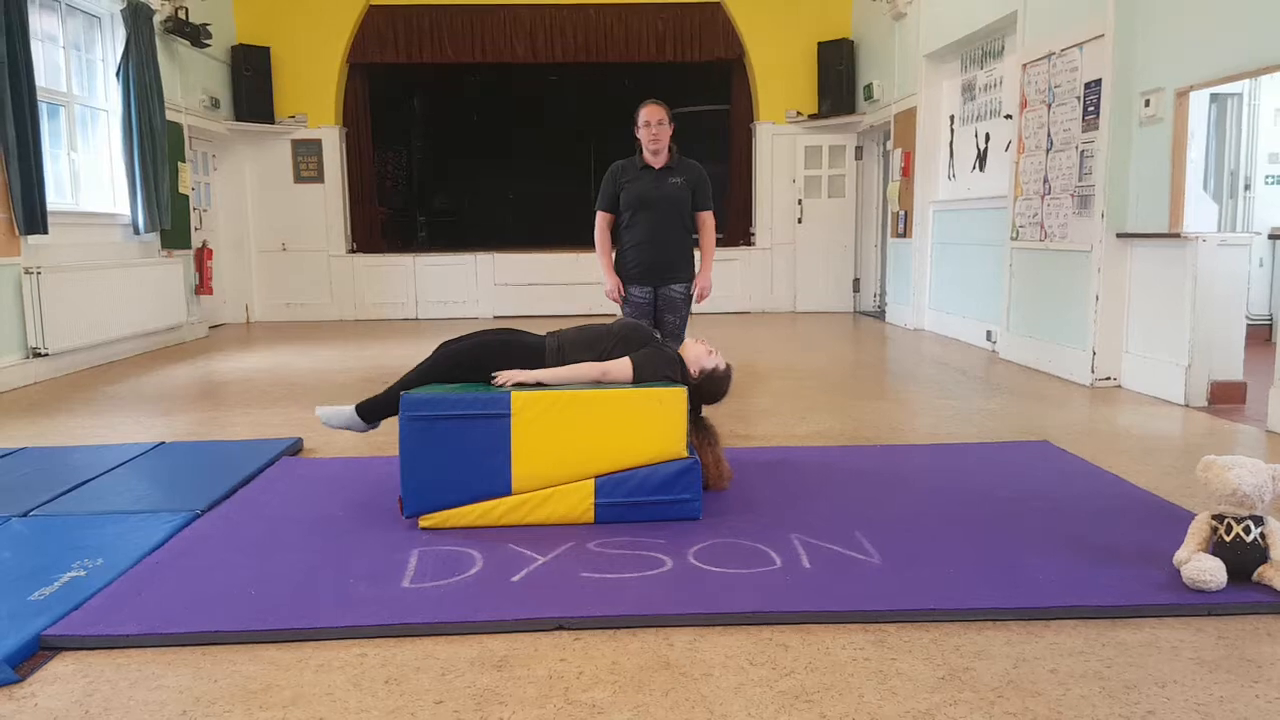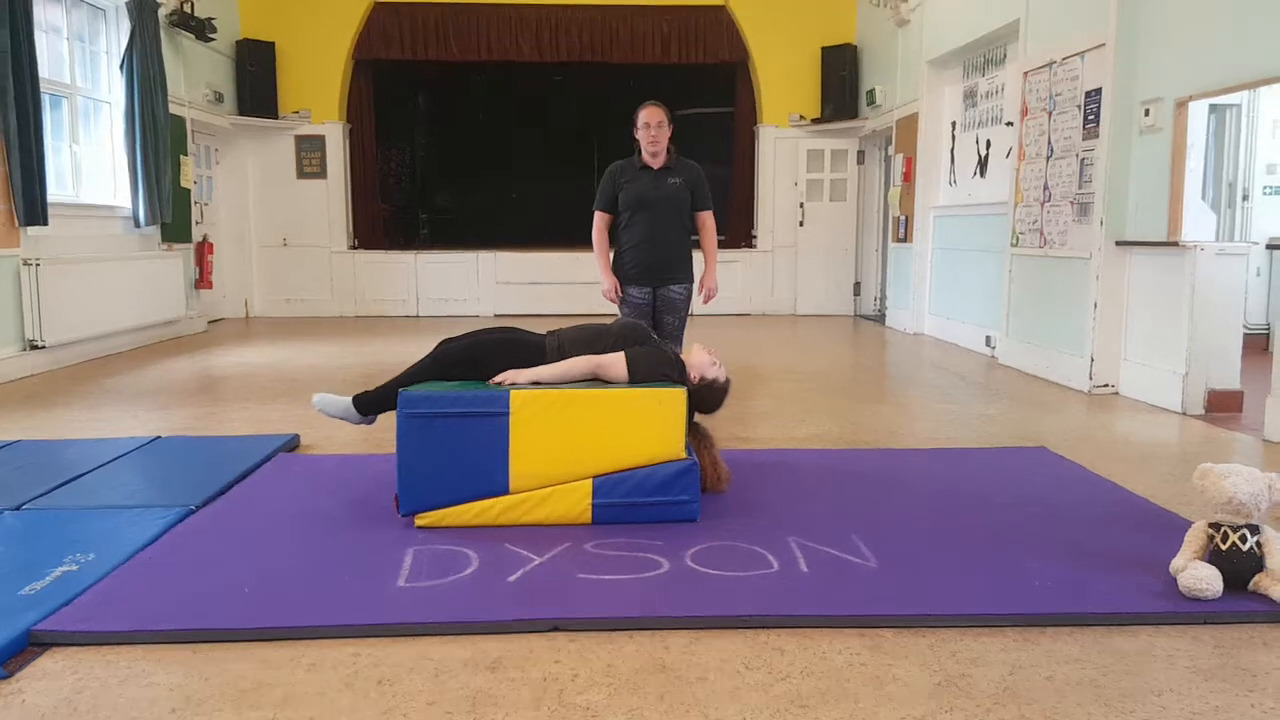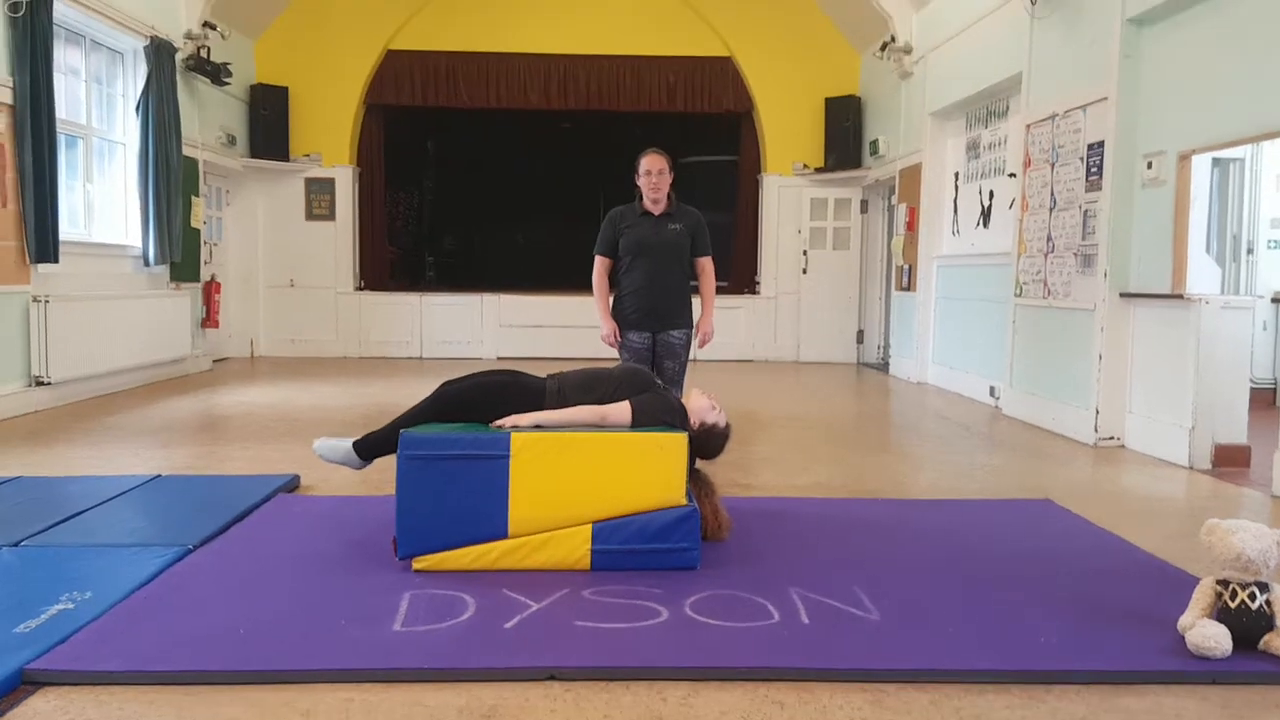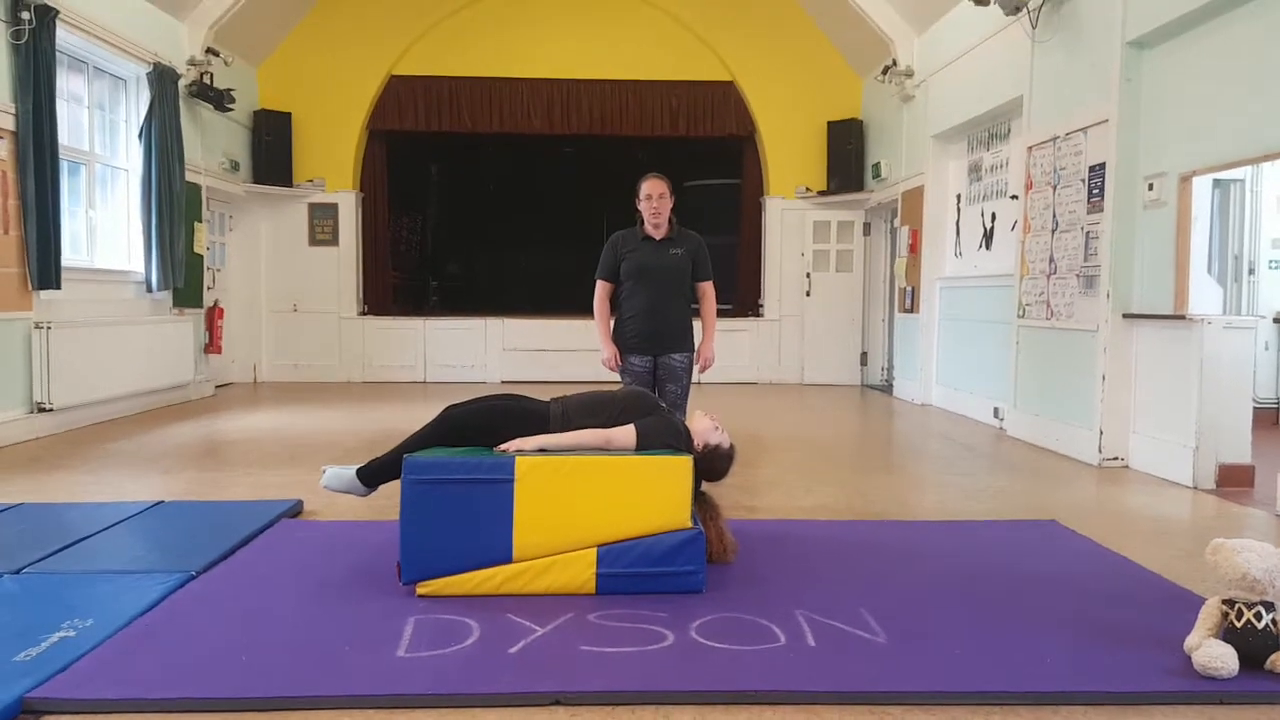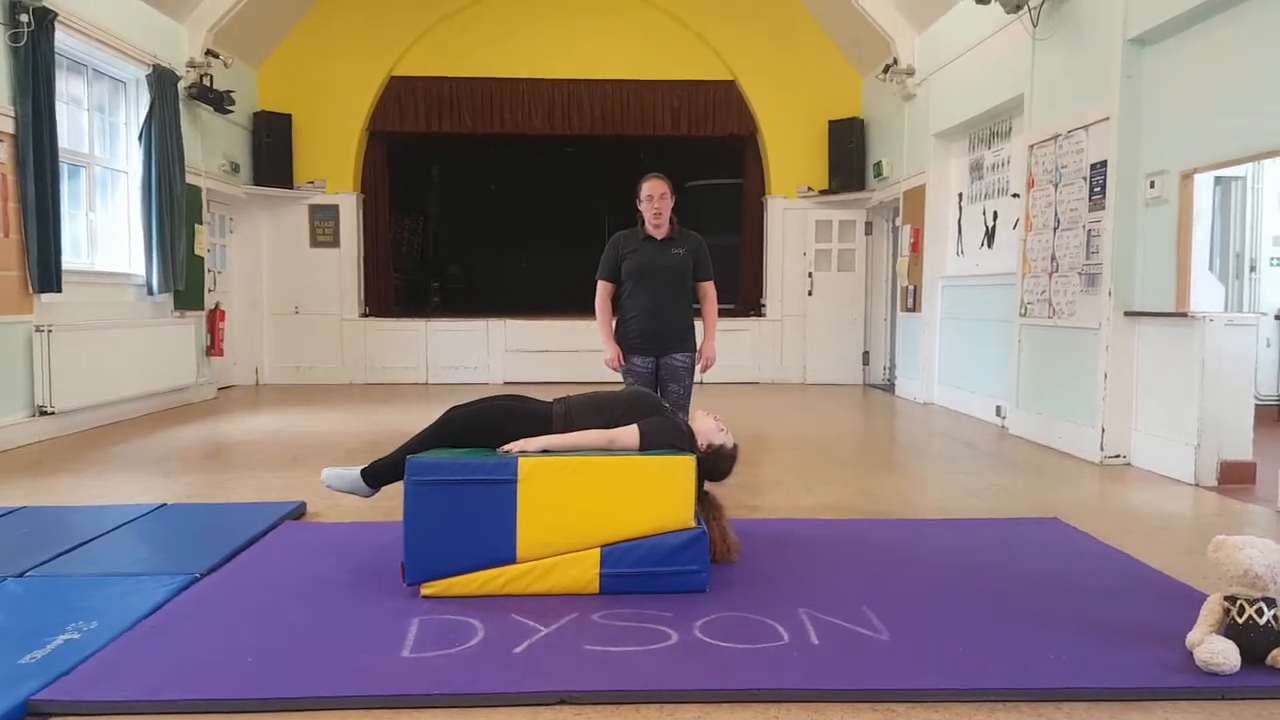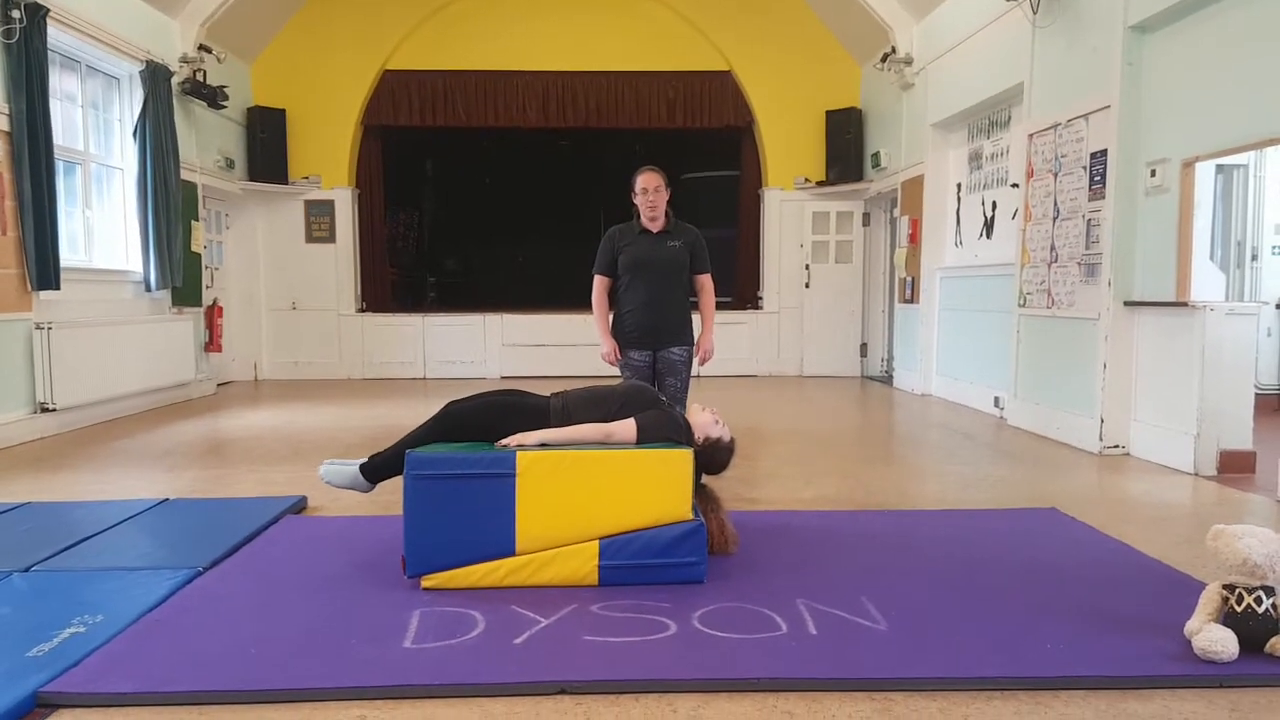
dt=0.4s
person 1, frame 1
left shoulder: (665, 365)
right shoulder: (664, 352)
left elbow: (601, 373)
left wrist: (533, 375)
left hip: (543, 362)
right hip: (544, 347)
left knee: (451, 362)
right knee: (450, 351)
left ankle: (366, 414)
right ankle: (371, 411)
person 1, frame 2
left shoulder: (664, 366)
right shoulder: (663, 355)
left elbow: (596, 367)
left wrist: (530, 375)
left hip: (542, 361)
right hip: (545, 347)
left knee: (448, 360)
right knee: (450, 349)
left ankle: (364, 406)
right ankle: (367, 404)
person 1, frame 3
left shoulder: (667, 411)
right shoulder: (664, 399)
left elbow: (600, 415)
left wrist: (532, 418)
left hip: (544, 404)
right hip: (546, 389)
left knee: (449, 401)
right knee: (451, 391)
left ankle: (362, 451)
right ankle: (367, 445)
person 1, frame 4
left shoulder: (670, 434)
right shoulder: (668, 421)
left elbow: (605, 439)
left wrist: (535, 442)
left hip: (547, 428)
right hip: (549, 412)
left knee: (452, 425)
right knee: (454, 415)
left ankle: (365, 478)
right ankle: (369, 473)
person 1, frame 5
left shoulder: (675, 434)
right shoulder: (671, 422)
left elbow: (609, 439)
left wrist: (540, 443)
left hip: (550, 427)
right hip: (552, 413)
left knee: (454, 426)
right knee: (456, 418)
left ankle: (369, 478)
right ankle: (375, 472)
person 1, frame 6
left shoulder: (672, 428)
right shoulder: (668, 415)
left elbow: (606, 433)
left wrist: (537, 436)
left hip: (547, 422)
right hip: (549, 408)
left knee: (453, 421)
right knee: (455, 412)
left ankle: (368, 473)
right ankle: (373, 466)
person 2, frame 1
left shoulder: (692, 172)
right shoulder: (619, 172)
left elbow: (706, 224)
right elbow: (602, 226)
left wrist: (705, 271)
right wrist: (608, 273)
left hip: (678, 279)
right hip: (633, 279)
left knee: (672, 348)
person 2, frame 2
left shoulder: (690, 172)
right shoulder: (617, 173)
left elbow: (705, 223)
right elbow: (600, 226)
left wrist: (710, 270)
right wrist: (605, 273)
left hip: (676, 279)
right hip: (632, 279)
left knee: (671, 349)
person 2, frame 3
left shoulder: (691, 218)
right shoulder: (618, 218)
left elbow: (705, 269)
right elbow: (600, 270)
left wrist: (707, 315)
right wrist: (604, 317)
left hip: (676, 324)
right hip: (631, 323)
left knee: (671, 394)
person 2, frame 4
left shoulder: (692, 243)
right shoulder: (619, 243)
left elbow: (706, 294)
right elbow: (602, 294)
left wrist: (708, 341)
right wrist: (605, 342)
left hip: (677, 348)
right hip: (632, 348)
person 2, frame 5
left shoulder: (693, 243)
right shoulder: (620, 243)
left elbow: (707, 294)
right elbow: (603, 295)
left wrist: (709, 340)
right wrist: (608, 342)
left hip: (679, 348)
right hip: (634, 348)
left knee: (677, 417)
person 2, frame 6
left shoulder: (689, 236)
right shoulder: (616, 237)
left elbow: (704, 287)
right elbow: (600, 289)
left wrist: (707, 333)
right wrist: (605, 337)
left hip: (676, 342)
right hip: (632, 342)
